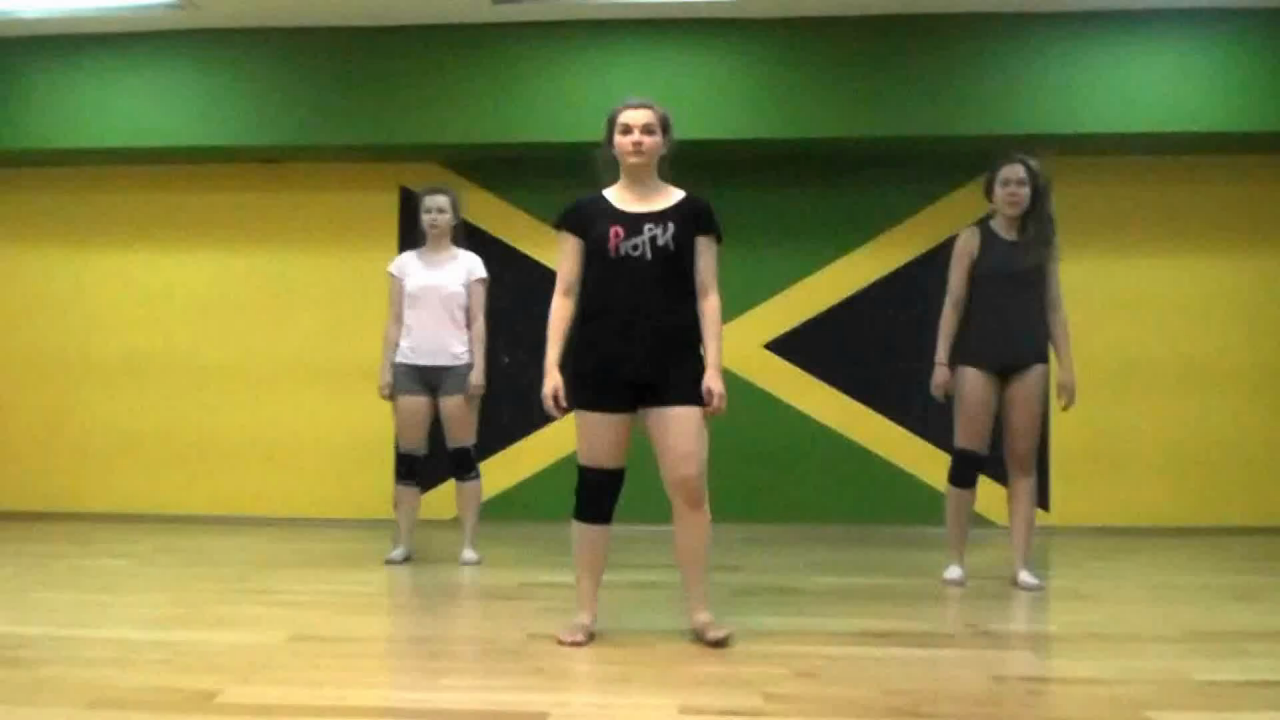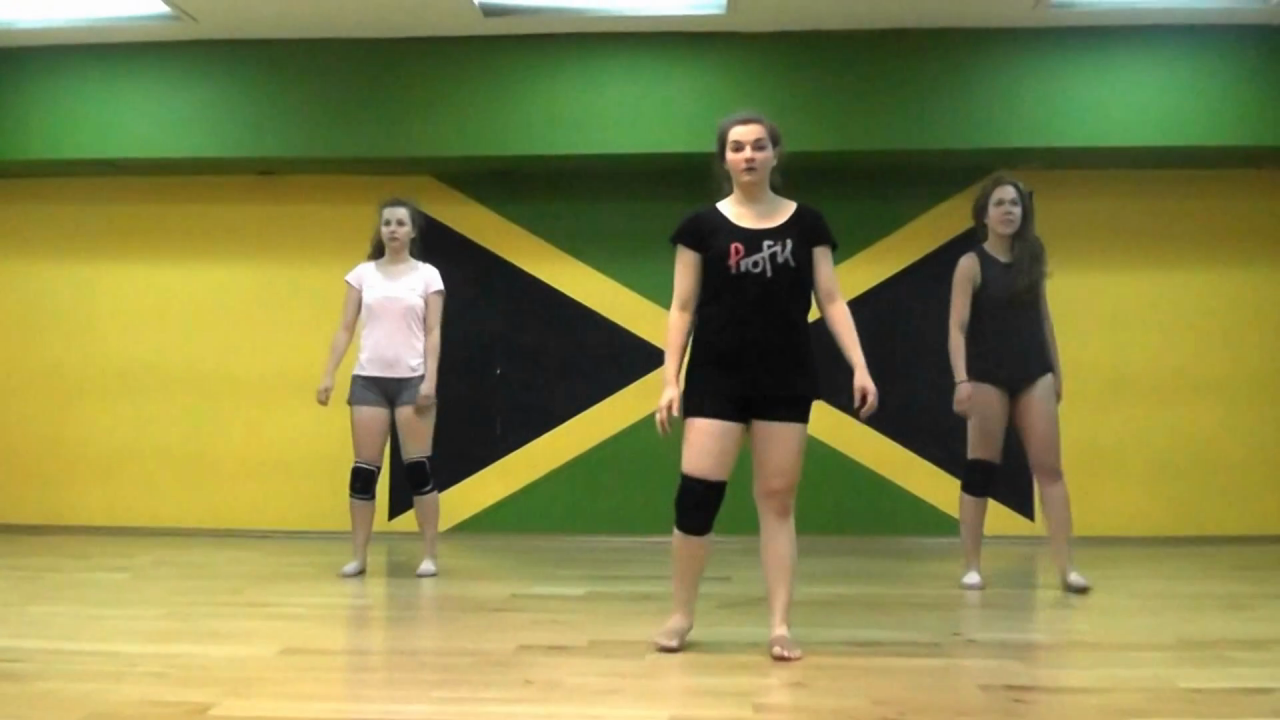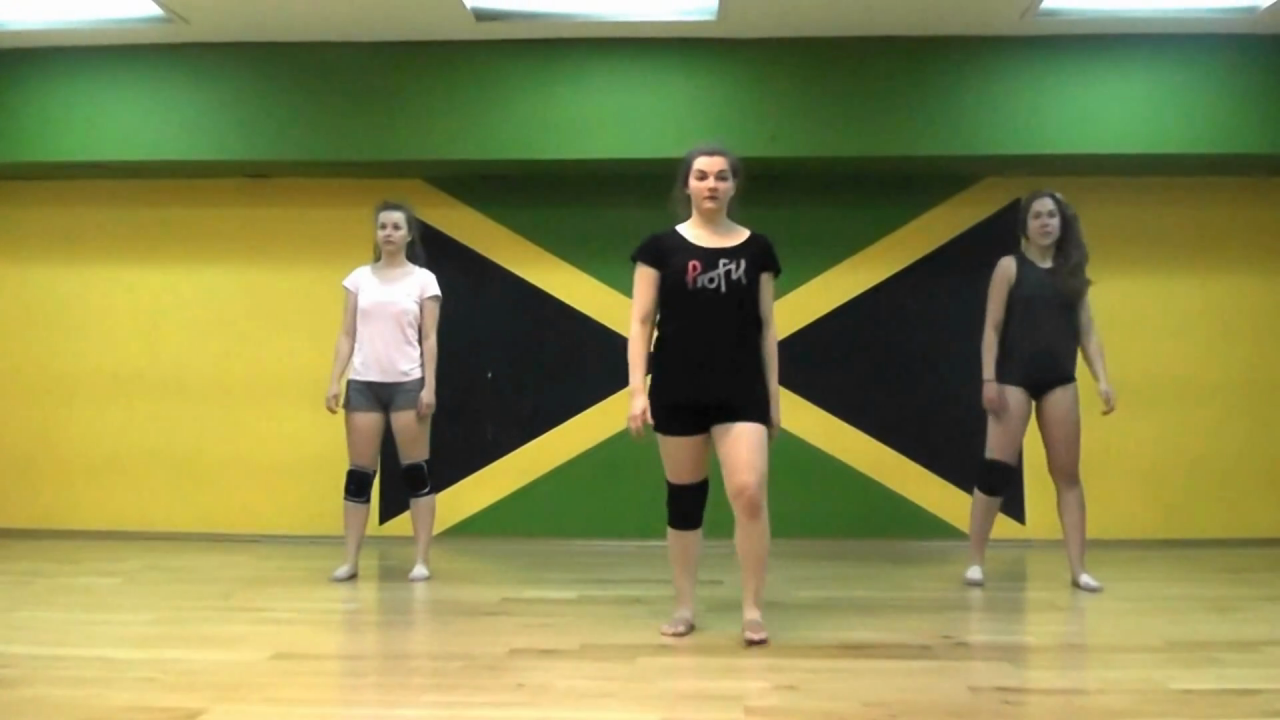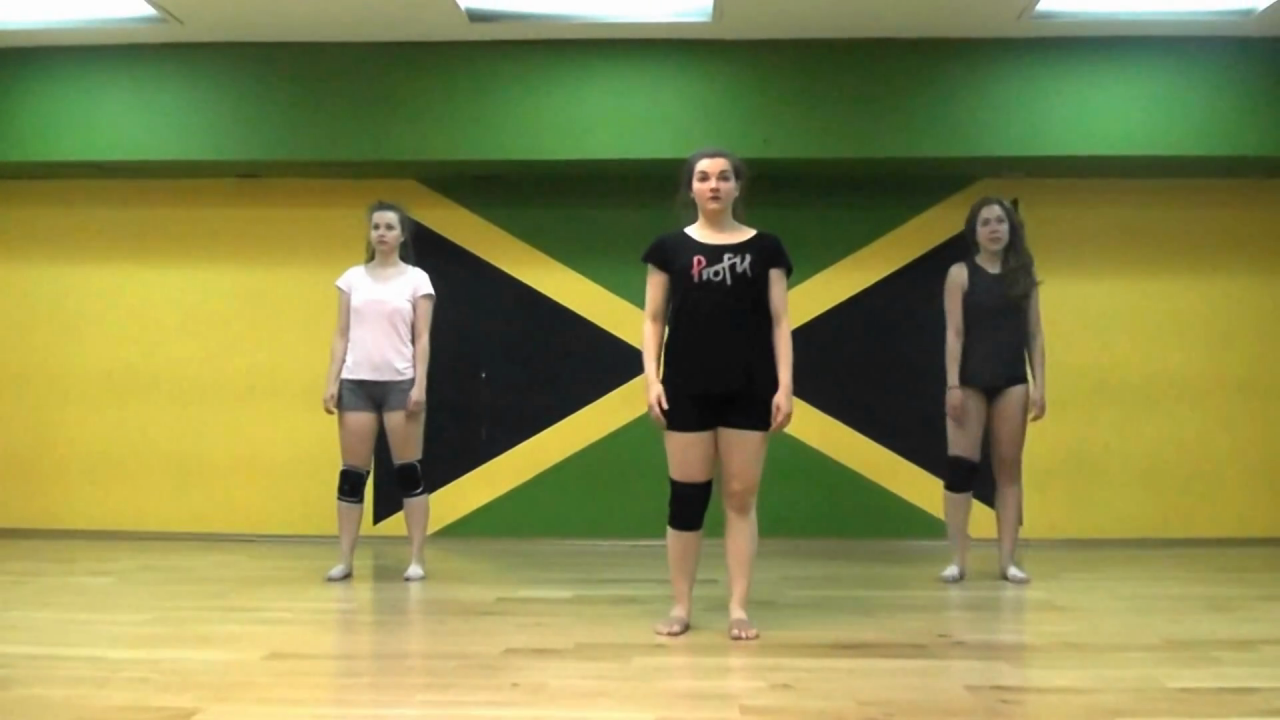
dt=0.7s
person 1, frame 1
left shoulder: (693, 211)
right shoulder: (586, 212)
left elbow: (707, 294)
right elbow: (565, 295)
left wrist: (714, 366)
right wrist: (552, 366)
left hip: (674, 366)
right hip: (599, 367)
left knee: (689, 484)
right knee: (597, 487)
left ankle: (699, 610)
right ankle: (584, 612)
person 1, frame 2
left shoulder: (807, 223)
right shoulder: (702, 225)
left elbow: (831, 301)
right elbow: (683, 308)
left wrist: (860, 367)
right wrist: (671, 380)
left hip: (786, 381)
right hip: (715, 379)
left knee: (778, 500)
right knee: (697, 493)
left ankle: (781, 626)
right ankle: (681, 614)
person 1, frame 3
left shoulder: (757, 248)
right shoulder: (661, 246)
left elbow: (766, 327)
right elbow: (642, 323)
left wrist: (773, 393)
right wrist: (637, 390)
left hip: (740, 391)
right hip: (676, 392)
left knee: (749, 494)
right knee: (685, 498)
left ankle: (752, 609)
right ankle: (684, 607)
person 1, frame 4
left shoulder: (765, 246)
right shoulder: (669, 247)
left elbow: (779, 322)
right elbow: (654, 318)
left wrist: (784, 386)
right wrist: (652, 377)
left hip: (748, 388)
right hip: (687, 388)
left knee: (740, 496)
right knee: (687, 496)
left ankle: (738, 608)
right ankle: (680, 606)
person 2, frame 1
left shoulder: (1042, 243)
right shoulder: (972, 239)
left elbow: (1054, 307)
right elbow: (953, 304)
left wrist: (1067, 366)
right wrist: (942, 362)
left hip: (1029, 362)
right hip: (977, 360)
left knee: (1023, 462)
right knee: (967, 458)
left ankle: (1020, 564)
right ankle: (955, 560)
person 2, frame 2
left shoulder: (1031, 259)
right shoulder: (971, 264)
left elbow: (1042, 318)
right elbow: (957, 328)
left wrist: (1056, 374)
right wrist: (961, 381)
left hip: (1035, 374)
right hip: (988, 378)
left knee: (1048, 468)
right knee: (980, 468)
left ankle: (1065, 566)
right ankle: (971, 565)
person 2, frame 3
left shoulder: (1072, 271)
right shoulder: (1009, 266)
left elbow: (1087, 330)
right elbow: (992, 327)
left wrist: (1102, 379)
right wrist: (988, 379)
left hip: (1060, 380)
right hip: (1012, 378)
left knee: (1067, 473)
right knee: (997, 468)
left ankle: (1078, 568)
right ankle: (976, 560)
person 2, frame 4
left shoulder: (1023, 275)
right shoulder: (960, 273)
left elbow: (1034, 334)
right elbow: (954, 333)
left wrist: (1039, 386)
right wrist: (953, 385)
left hip: (1011, 381)
right hip: (970, 380)
left knee: (1009, 469)
right knee: (961, 466)
left ankle: (1007, 560)
right ankle: (957, 559)
person 3, frame 1
left shoulder: (469, 263)
right shoulder: (404, 263)
left elbow: (477, 320)
right elbow: (395, 320)
left wrist: (479, 367)
right wrist: (386, 369)
left hip: (454, 367)
right hip: (411, 367)
left knee: (462, 455)
right knee: (409, 456)
left ankle: (468, 543)
right ankle: (403, 542)
person 3, frame 2
left shoulder: (428, 275)
right shoulder: (362, 273)
left elbow: (434, 333)
right elbow: (345, 329)
left wrist: (430, 380)
right wrist: (328, 375)
left hip: (411, 379)
right hip: (369, 379)
left knee: (418, 468)
right knee: (364, 469)
left ankle: (429, 554)
right ankle: (359, 555)
person 3, frame 3
left shoulder: (424, 280)
right shoulder: (359, 278)
left elbow: (429, 339)
right elbow: (347, 334)
left wrist: (429, 386)
right wrist: (335, 382)
left hip: (407, 384)
right hip: (364, 384)
left knee: (415, 471)
right knee: (359, 472)
left ankle: (421, 559)
right ankle: (350, 559)
person 3, frame 4
left shoulder: (416, 279)
right shoulder: (352, 277)
left elbow: (422, 337)
right elbow: (341, 335)
left wrist: (420, 384)
right wrist: (331, 382)
left hip: (399, 383)
right hip: (356, 383)
left knee: (408, 472)
right knee: (352, 474)
left ankle: (416, 559)
right ankle: (345, 559)
